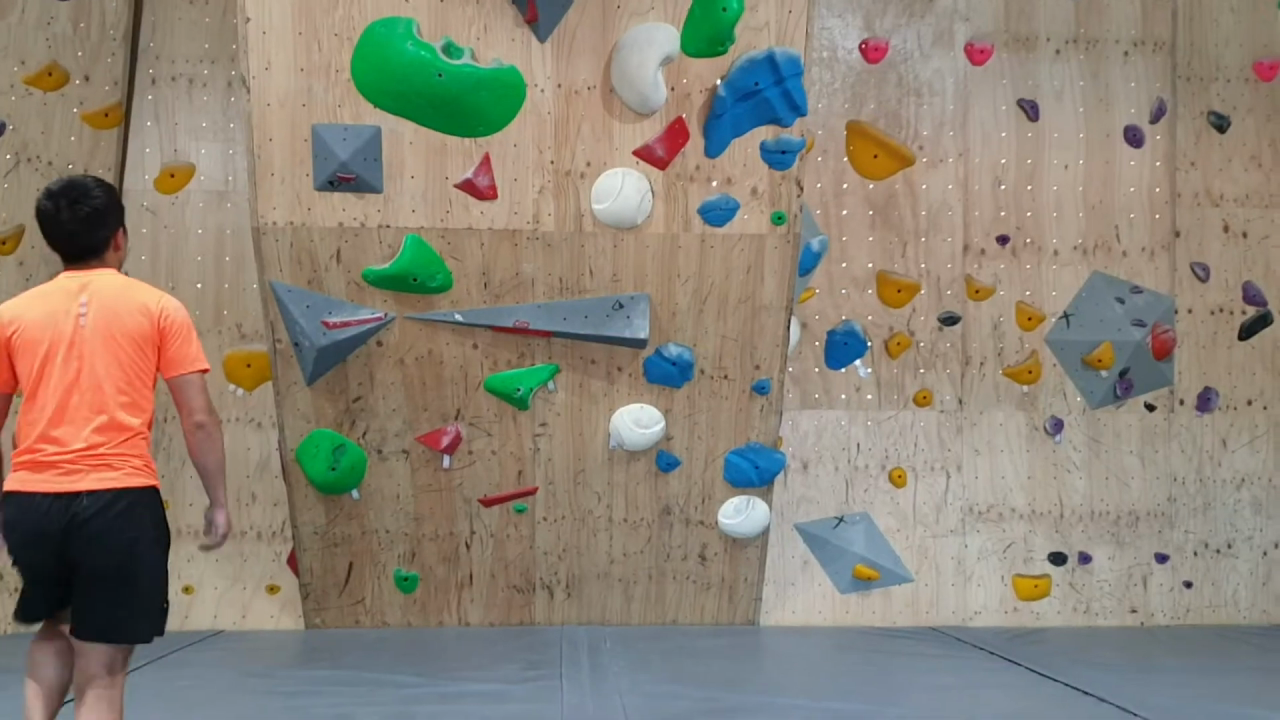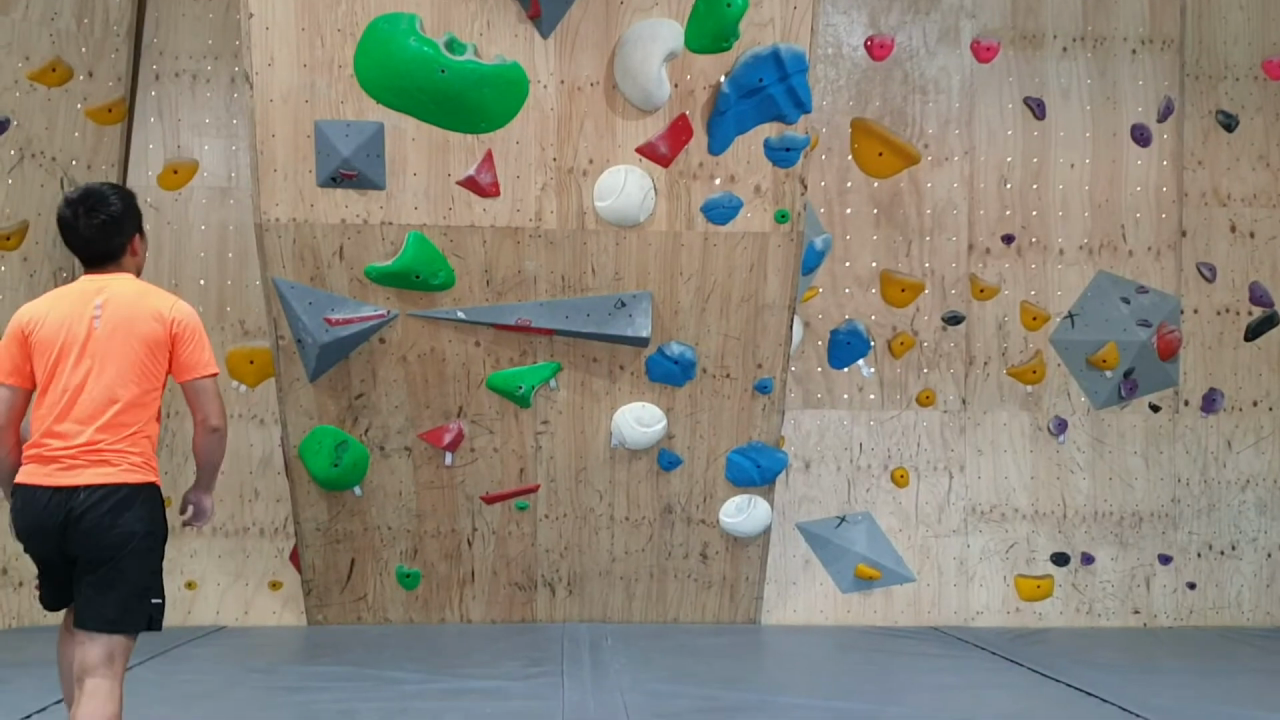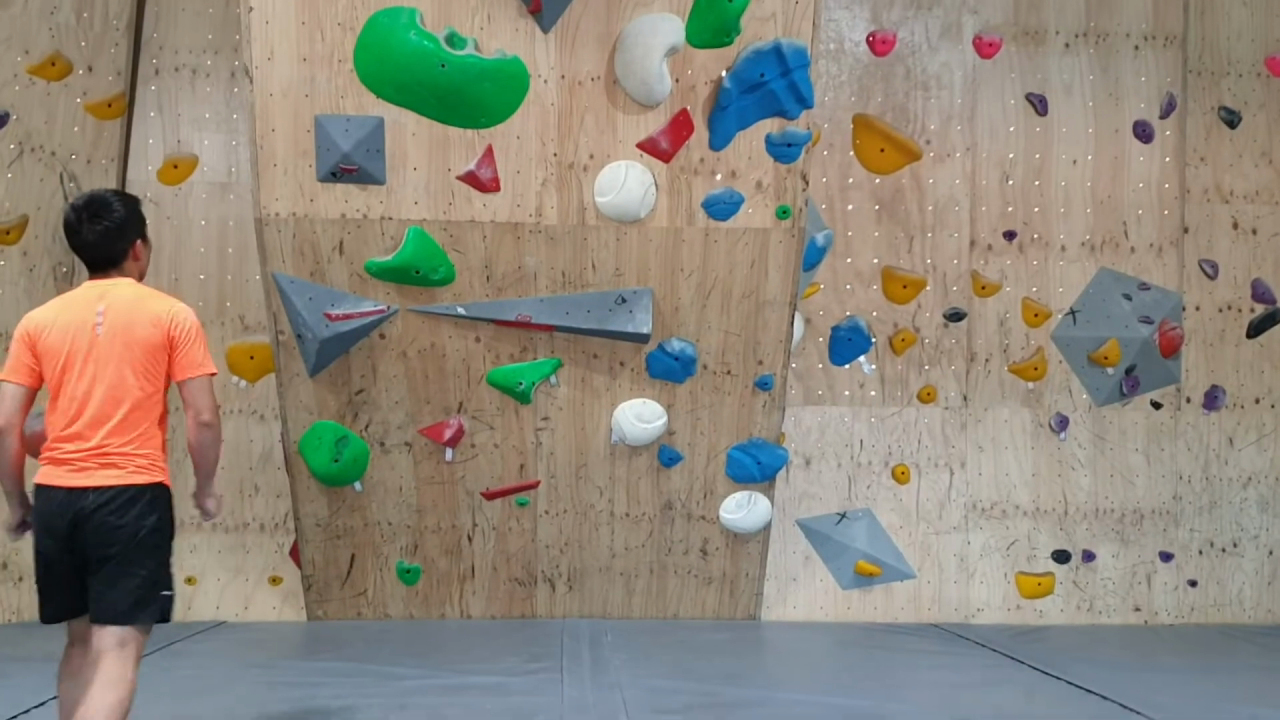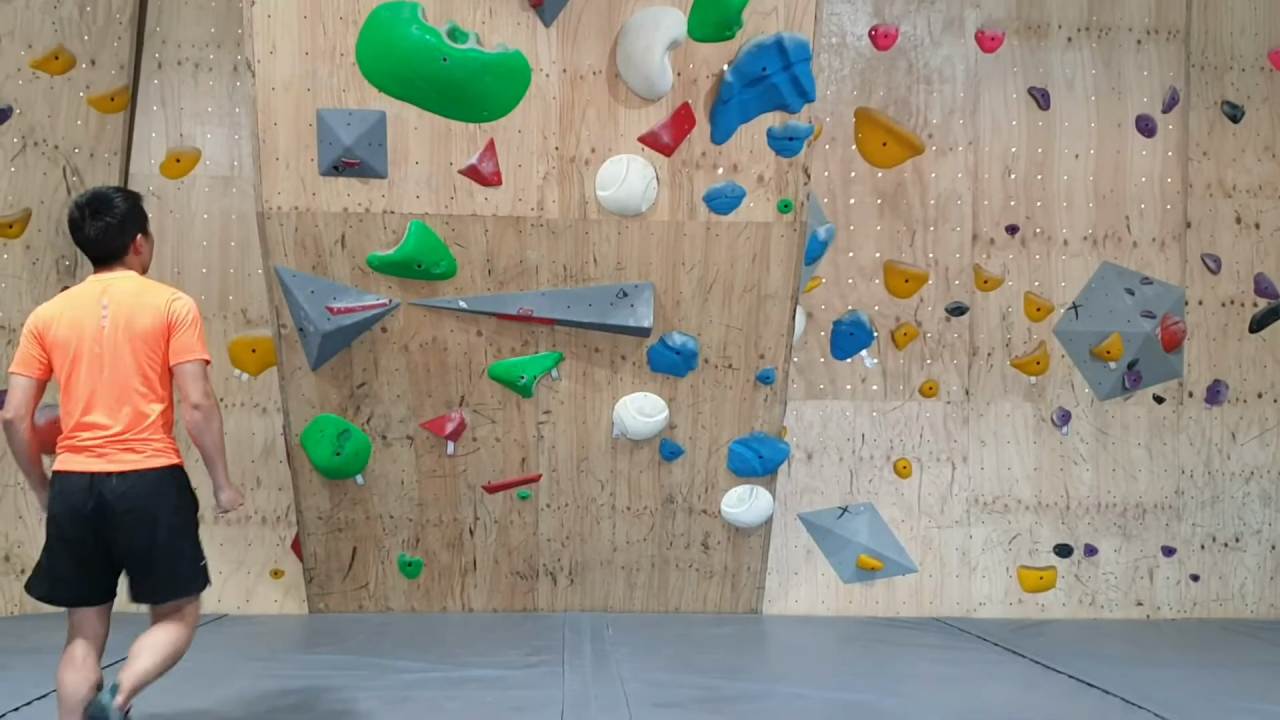
dt=0.2s
person 1, frame 1
right shoulder: (157, 307)
right elbow: (199, 419)
right wrist: (217, 503)
right hip: (122, 502)
left knee: (54, 628)
right knee: (101, 673)
person 1, frame 2
right shoulder: (171, 313)
right elbow: (212, 421)
right wrist: (202, 490)
right hip: (124, 497)
left knee: (79, 620)
right knee: (101, 667)
person 1, frame 3
right shoulder: (171, 314)
right elbow: (204, 419)
right wrist: (206, 489)
left hip: (57, 498)
right hip: (132, 497)
left knee: (81, 644)
right knee: (117, 654)
person 1, frame 4
left shoulder: (49, 314)
right shoulder: (172, 304)
right elbow: (197, 404)
right wrist: (221, 480)
left hip: (74, 485)
right hip: (148, 480)
left knee: (84, 634)
right knee: (179, 615)
